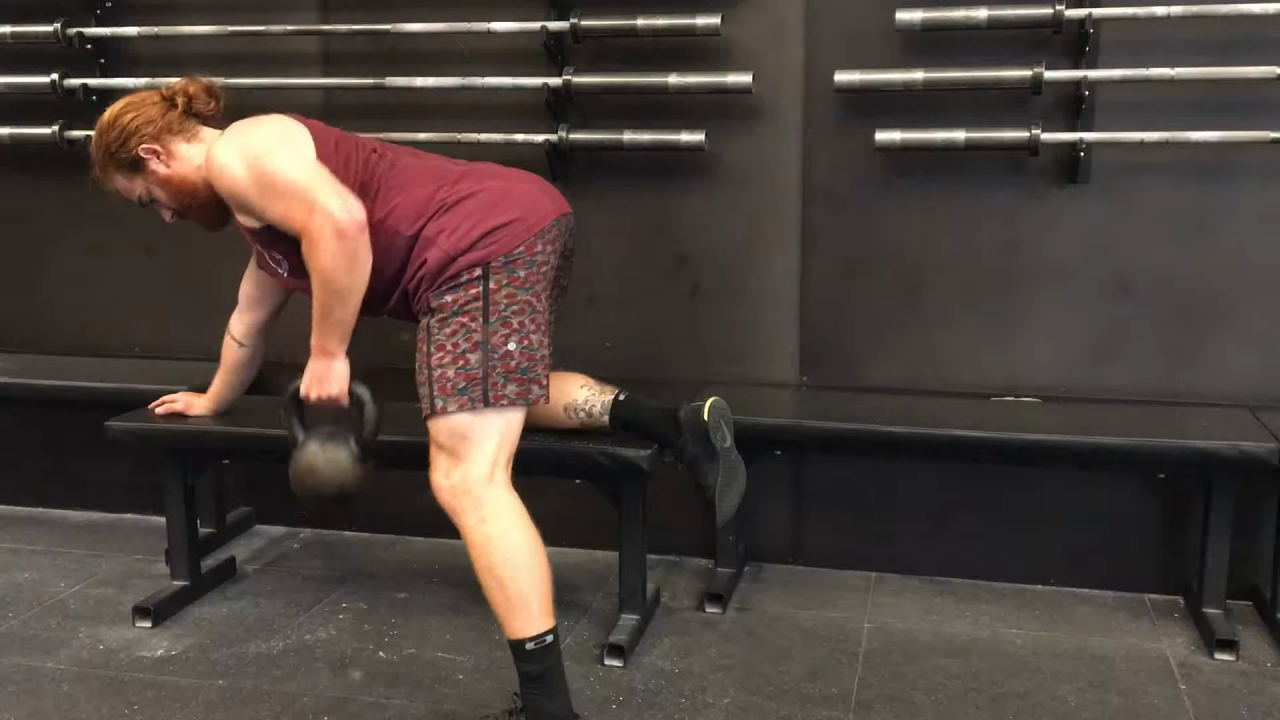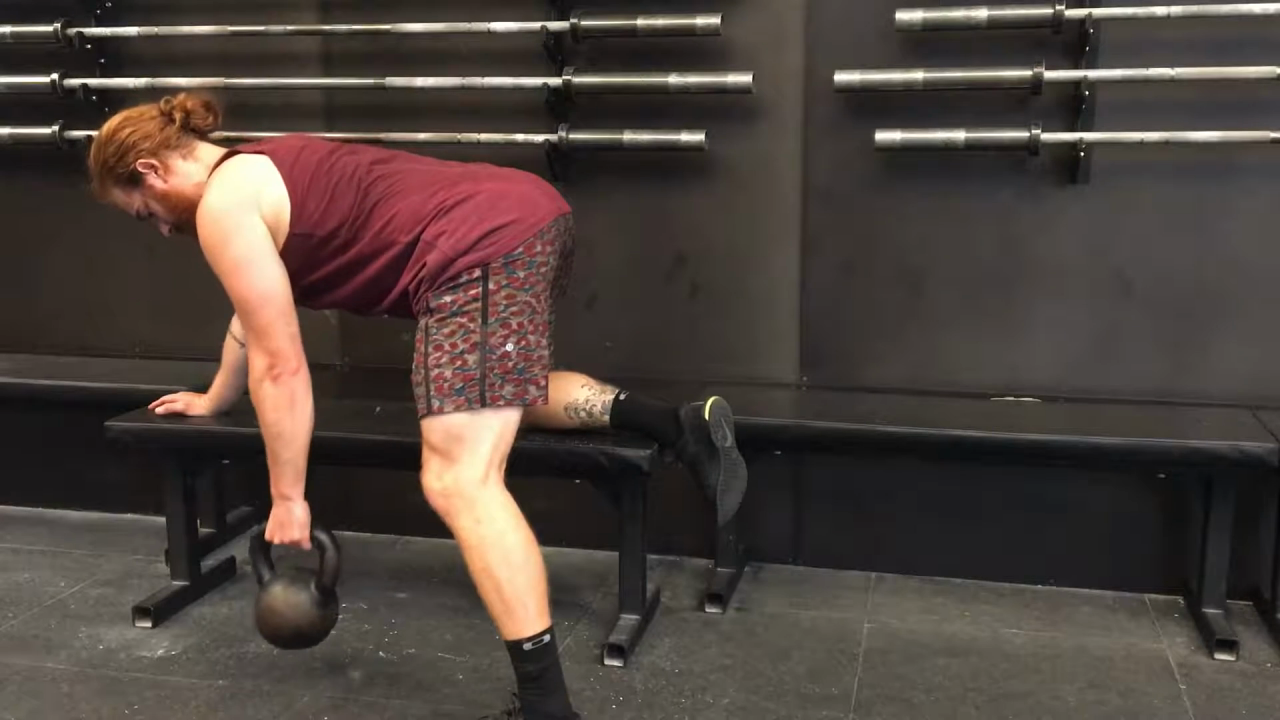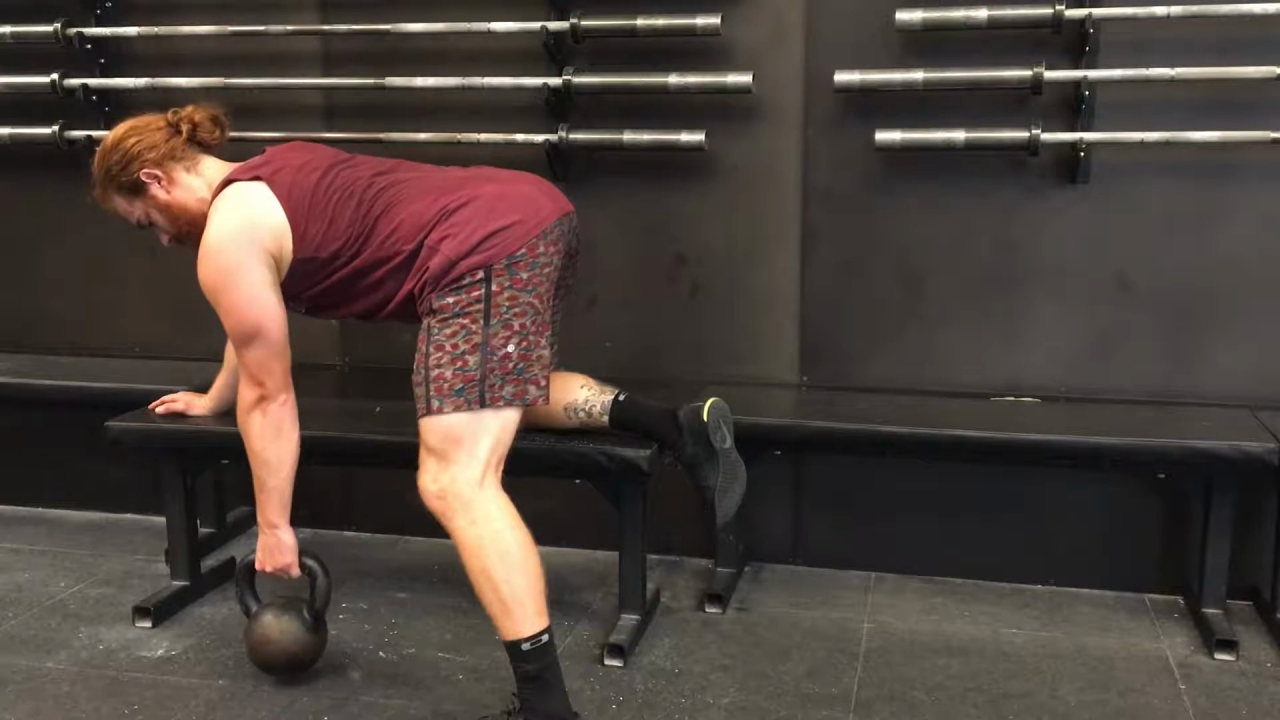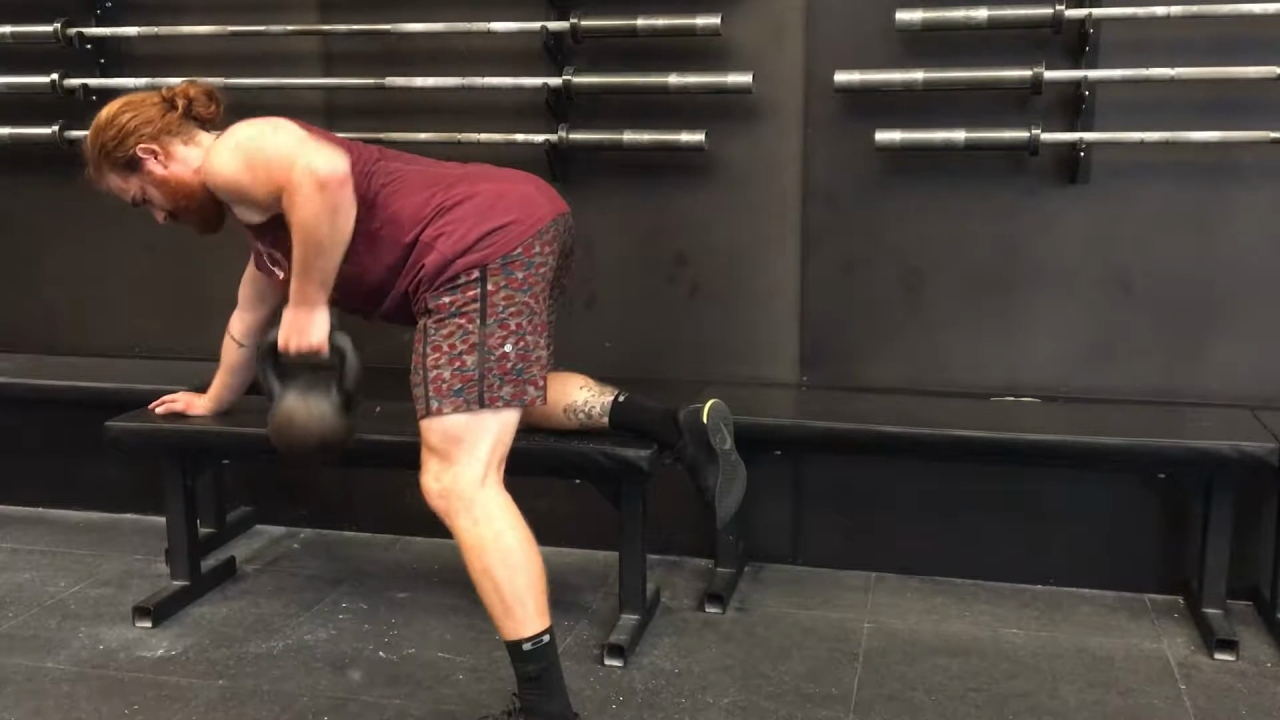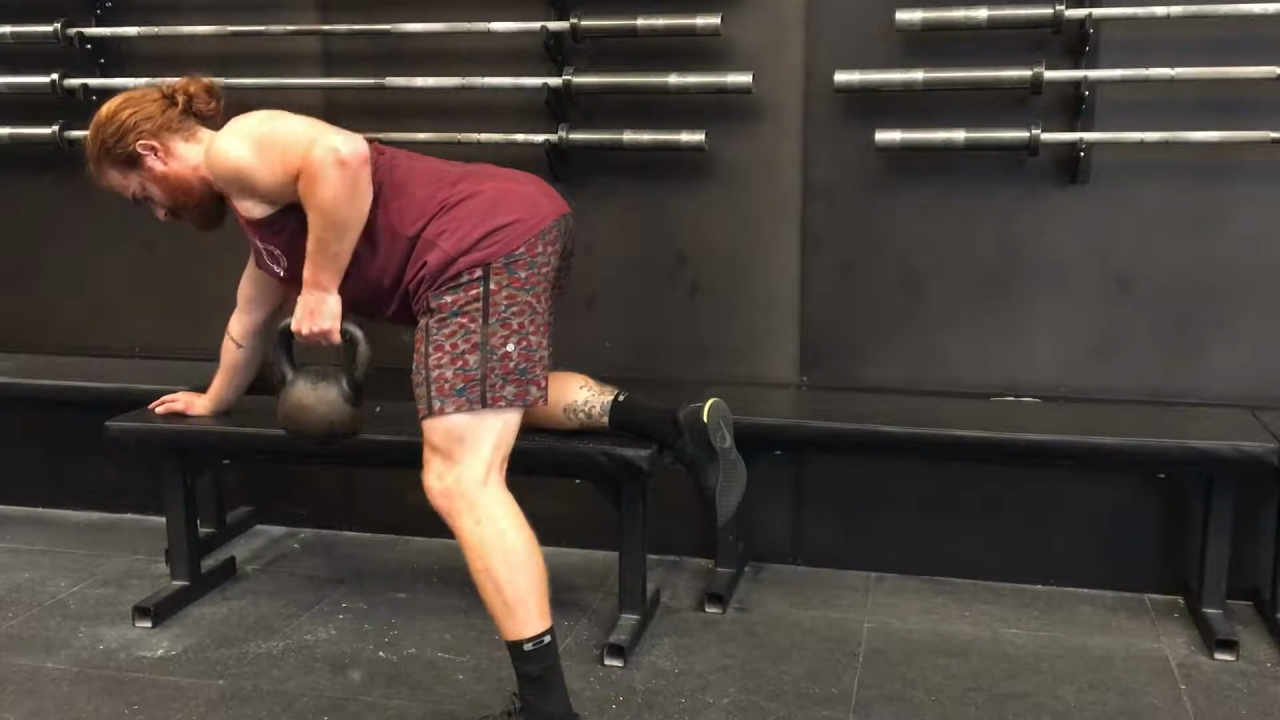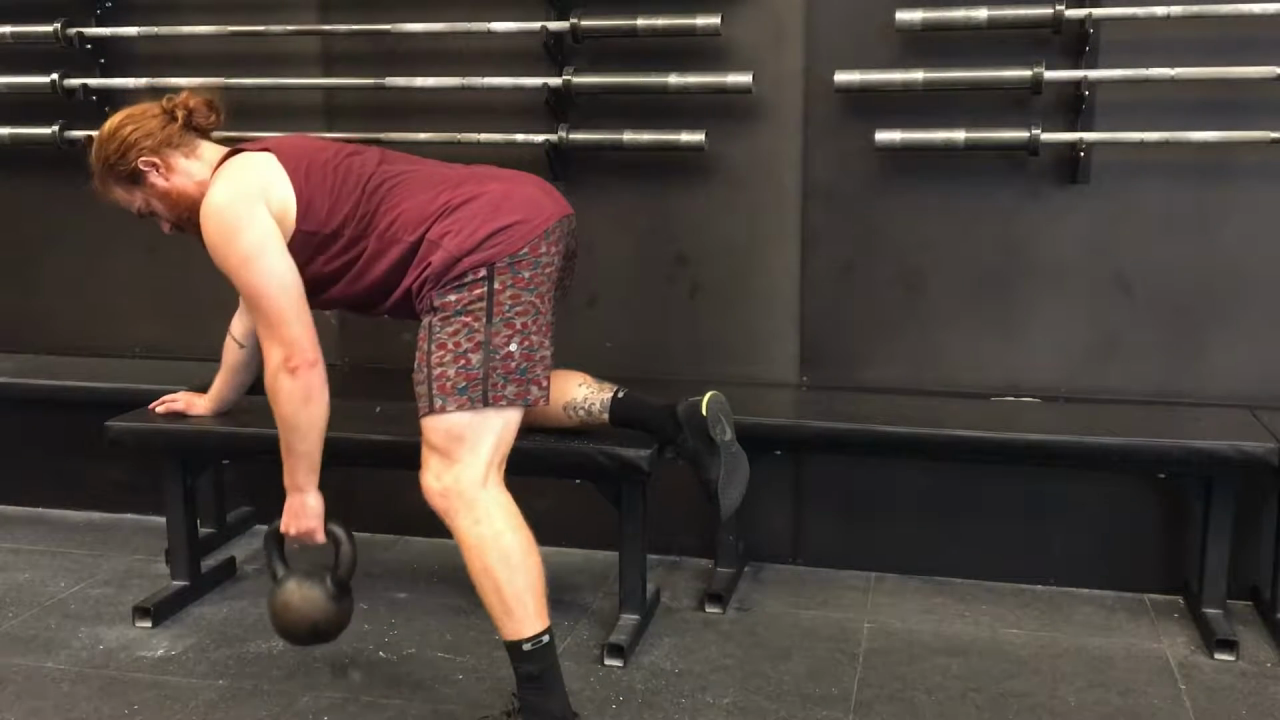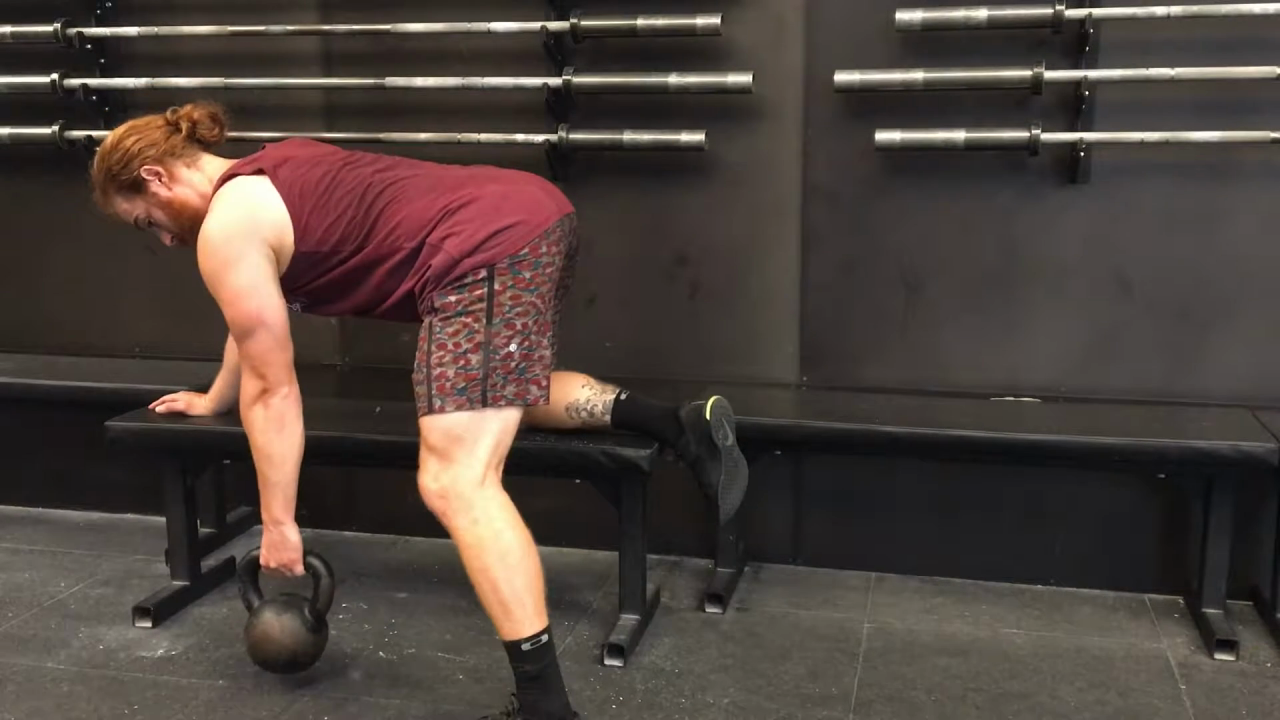
dt=0.7s
person 1, frame 1
left shoulder: (238, 156)
right shoulder: (258, 183)
left elbow: (341, 220)
right elbow: (251, 314)
left wrist: (328, 356)
right wrist: (212, 400)
left hip: (484, 245)
right hip: (525, 214)
left knee: (468, 482)
right knee: (499, 390)
right ankle: (680, 426)
person 1, frame 2
left shoulder: (224, 206)
right shoulder: (262, 170)
left elbow: (280, 365)
right elbow: (256, 321)
left wrist: (287, 501)
right wrist: (213, 400)
left hip: (481, 248)
right hip: (527, 211)
left knee: (459, 485)
right knee: (498, 394)
right ankle: (681, 424)
person 1, frame 3
left shoulder: (230, 236)
right shoulder: (266, 179)
left elbow: (269, 395)
right elbow: (255, 336)
left wrist: (274, 529)
right wrist: (212, 400)
left hip: (485, 250)
right hip: (530, 209)
left knee: (456, 484)
right knee: (500, 391)
right ankle: (681, 426)
person 1, frame 4
left shoulder: (234, 155)
right shoulder: (259, 186)
left elbow: (325, 176)
right elbow: (253, 313)
left wrist: (310, 306)
right wrist: (214, 399)
left hip: (481, 246)
right hip: (523, 216)
left knee: (459, 485)
right knee: (497, 393)
right ankle: (681, 428)
person 1, frame 5
left shoulder: (236, 150)
right shoulder: (258, 186)
left elbow: (343, 158)
right elbow: (251, 315)
left wrist: (321, 289)
right wrist: (213, 400)
left hip: (484, 245)
right hip: (522, 218)
left knee: (461, 484)
right knee: (498, 393)
right ankle: (680, 427)
person 1, frame 6
left shoulder: (227, 203)
right shoulder: (263, 171)
left elbow: (296, 361)
right elbow: (258, 315)
left wrist: (302, 493)
right wrist: (214, 400)
left hip: (484, 249)
right hip: (527, 214)
left knee: (458, 485)
right knee: (496, 392)
right ankle: (679, 420)
person 1, frame 7
left shoulder: (228, 229)
right shoulder: (267, 177)
left elbow: (272, 389)
right elbow: (257, 328)
left wrist: (278, 525)
right wrist: (212, 400)
left hip: (487, 251)
right hip: (530, 210)
left knee: (456, 484)
right knee: (503, 392)
right ankle: (682, 424)
